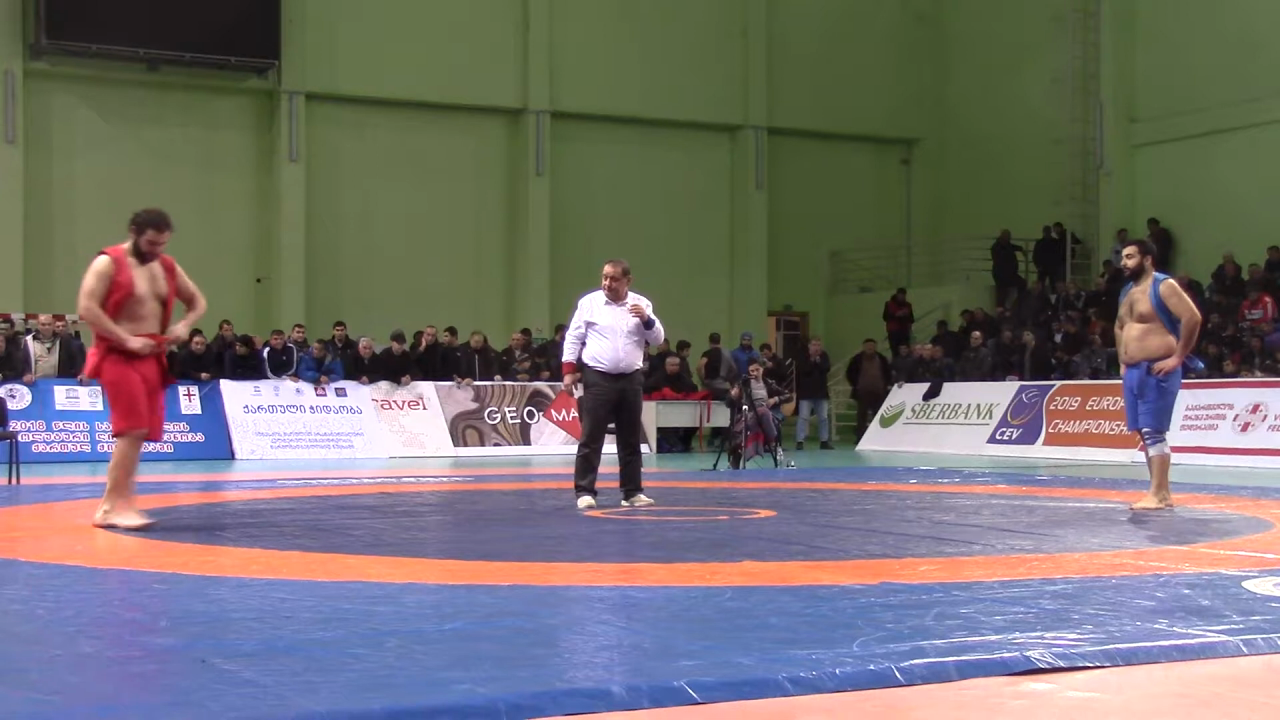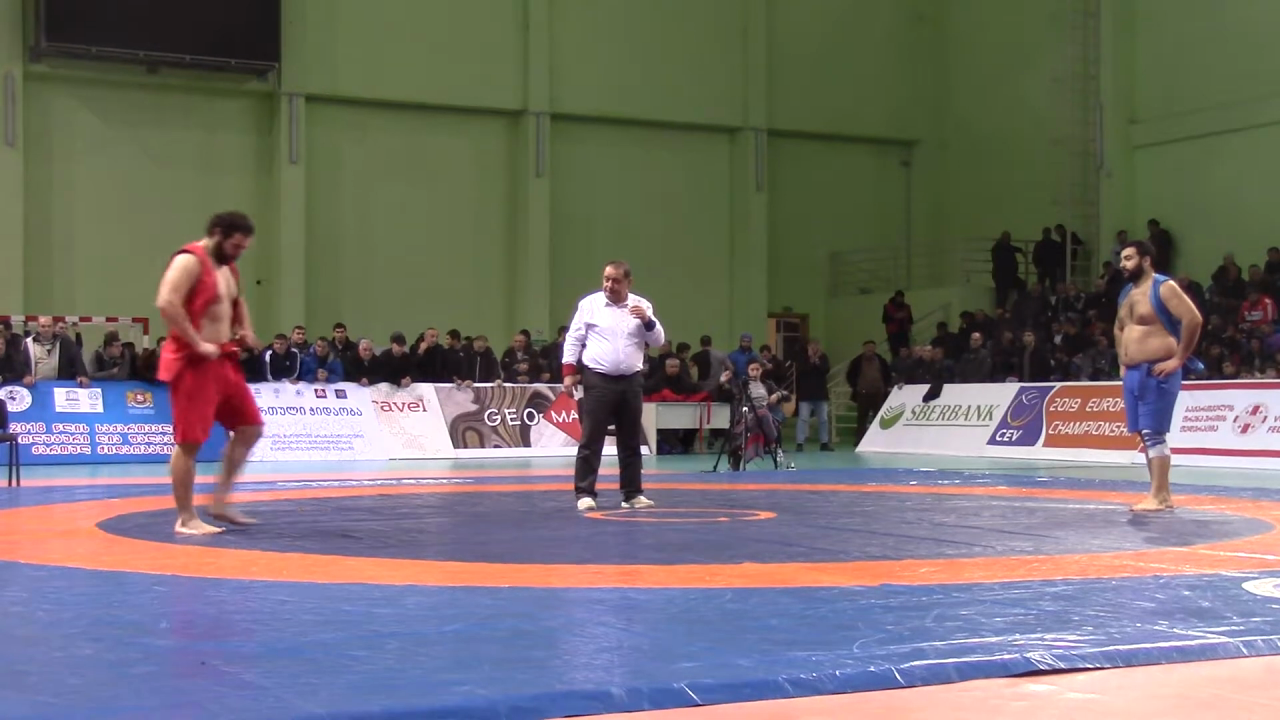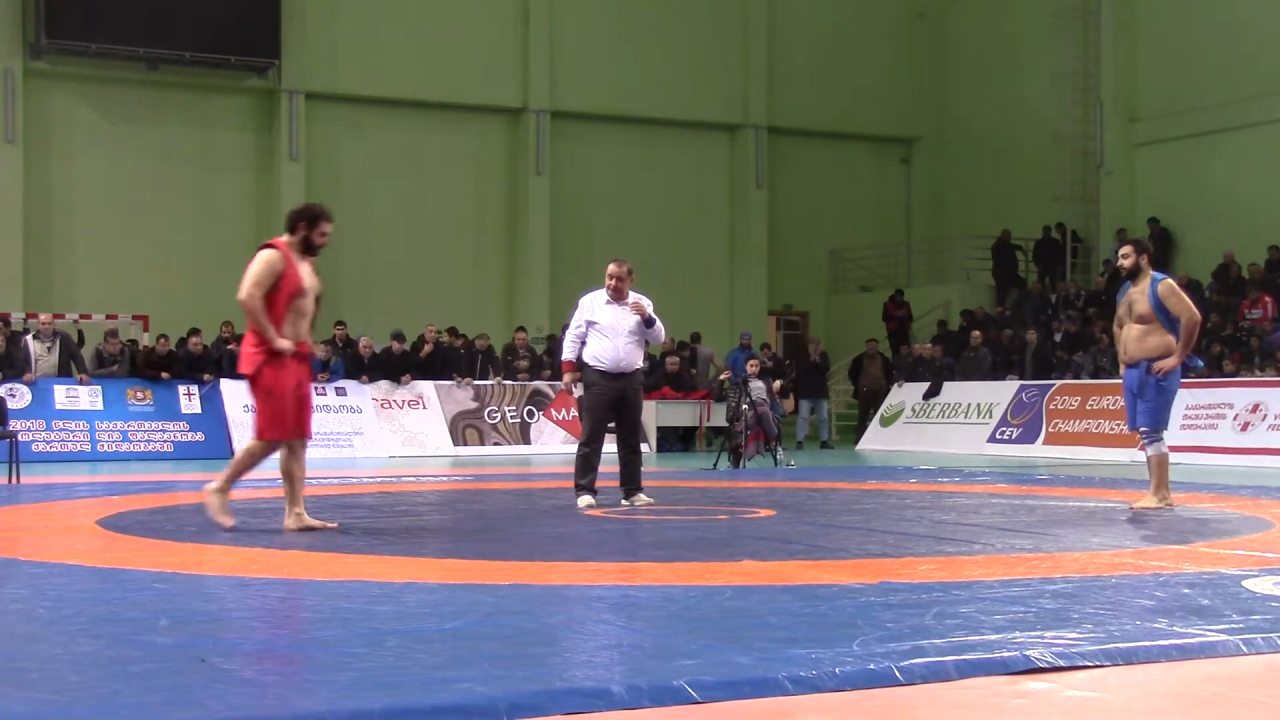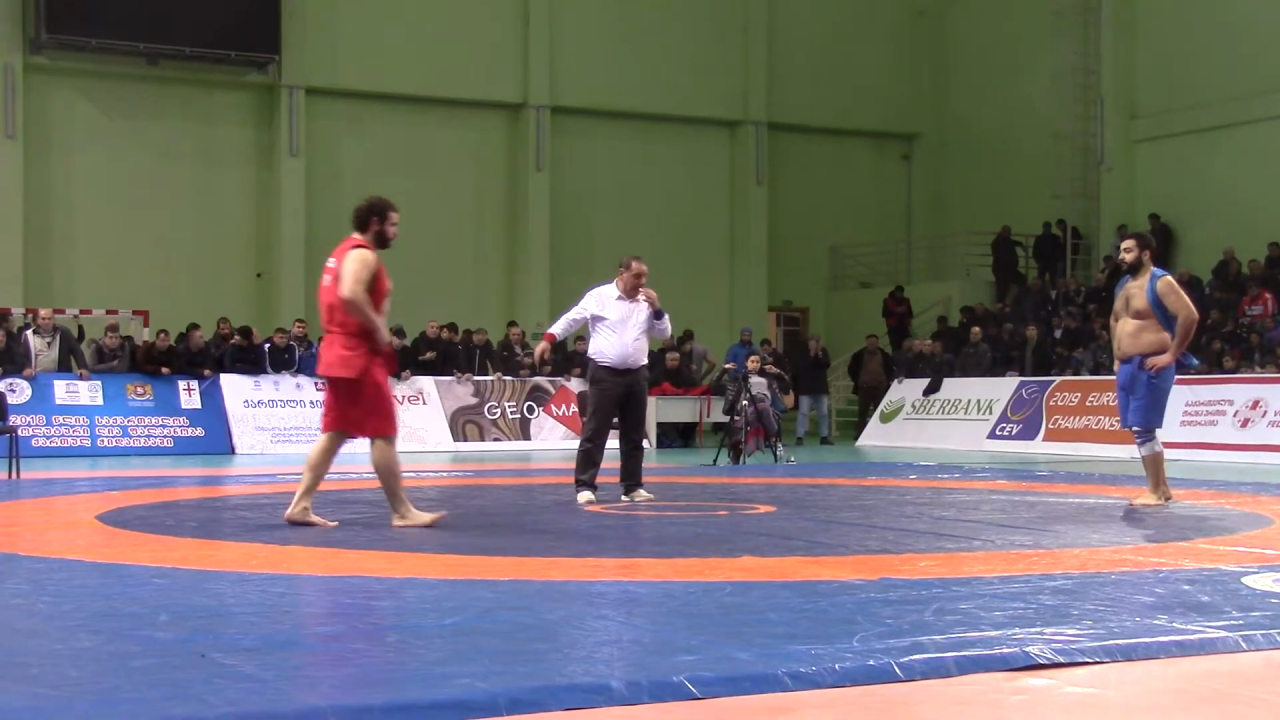
dt=0.5s
person 1, frame 1
left shoulder: (168, 267)
right shoulder: (108, 263)
left elbow: (198, 301)
right elbow: (87, 309)
left wrist: (185, 324)
right wrist: (127, 339)
left hip: (150, 359)
right hip: (116, 357)
left knee: (135, 437)
right knee: (132, 431)
left ankle: (107, 510)
right ankle: (124, 506)
person 1, frame 2
left shoulder: (228, 267)
right shoulder: (190, 261)
left elbow: (237, 303)
right elbow: (167, 304)
left wrist: (246, 330)
right wrist: (198, 344)
left hip: (223, 361)
right hip: (191, 362)
left knee: (250, 426)
right knee: (189, 441)
left ankle: (220, 499)
right ankle: (186, 518)
person 1, frame 3
left shoulder: (306, 262)
right shoulder: (273, 256)
right elbow: (247, 296)
left wrist: (307, 343)
right wrist: (275, 339)
left hip: (295, 359)
right hip: (270, 358)
left knee: (298, 438)
right knee: (274, 436)
left ankle: (296, 512)
right ankle: (219, 489)
person 1, frame 4
left shoulder: (345, 252)
right shoulder: (363, 255)
right elbow: (349, 295)
right wrist: (378, 329)
left hip: (342, 352)
right hip: (357, 355)
left knee: (334, 433)
right knee: (383, 434)
left ankle: (301, 505)
right ankle: (402, 511)
person 2, frame 1
left shoulder: (1163, 286)
right shoulder: (1127, 292)
left elbow: (1192, 318)
right elbow: (1120, 327)
left wrist: (1178, 357)
right wrist: (1123, 360)
left hip: (1157, 371)
right hip: (1132, 372)
left knee: (1153, 432)
right knee: (1145, 433)
left ankle: (1156, 494)
right ankle: (1163, 492)
person 2, frame 2
left shoulder: (1163, 287)
right shoulder: (1126, 293)
left elbow: (1193, 319)
right elbow: (1119, 329)
left wrist: (1179, 359)
right wrist: (1123, 361)
left hip: (1157, 373)
right hip: (1132, 373)
left knee: (1154, 434)
right knee: (1145, 435)
left ankle: (1157, 496)
right ankle: (1164, 494)
person 2, frame 3
left shoulder: (1162, 285)
right shoulder: (1125, 291)
left elbow: (1192, 317)
right elbow: (1118, 327)
left wrist: (1178, 357)
right wrist: (1122, 360)
left hip: (1157, 371)
right hip: (1132, 371)
left knee: (1150, 431)
right knee: (1146, 433)
left ankle: (1156, 494)
right ankle: (1164, 492)
person 2, frame 4
left shoulder: (1161, 282)
right shoulder: (1123, 285)
left elbow: (1189, 316)
left wrist: (1171, 354)
right wrist: (1117, 356)
left hip: (1150, 368)
right hip: (1126, 368)
left knee: (1143, 430)
right knee: (1140, 431)
left ankle: (1154, 492)
right ankle: (1162, 487)
person 3, frame 1
left shoulder: (641, 303)
right shoulder: (589, 303)
left elbow: (657, 339)
right elbow: (573, 338)
left wrist: (646, 320)
right wrist: (569, 370)
left hip: (631, 380)
right hip: (598, 379)
left knee: (631, 440)
right knee: (590, 438)
left ankle: (632, 492)
right ankle: (585, 492)
person 3, frame 2
left shoulder: (641, 305)
right shoulder: (589, 304)
left elbow: (658, 341)
right elbow: (573, 339)
left wrist: (647, 321)
right wrist: (569, 371)
left hip: (631, 381)
right hip: (597, 381)
left knee: (631, 441)
right knee: (591, 440)
left ankle: (632, 493)
right ankle: (584, 493)
person 3, frame 3
left shoulder: (642, 303)
right shoulder: (590, 301)
left elbow: (658, 338)
right elbow: (573, 336)
left wrist: (647, 317)
right wrist: (568, 368)
left hip: (631, 379)
right hip: (598, 378)
left knee: (631, 439)
right knee: (591, 437)
left ankle: (632, 491)
right ankle: (585, 491)
person 3, frame 4
left shoulder: (648, 301)
right shoulder: (598, 296)
left elbow: (664, 334)
right elbow: (570, 320)
left wrist: (657, 309)
right wrist: (548, 340)
left hip: (636, 375)
right hip: (604, 374)
left knee: (634, 435)
right knee: (594, 432)
left ankle: (632, 486)
right ankle: (585, 486)
